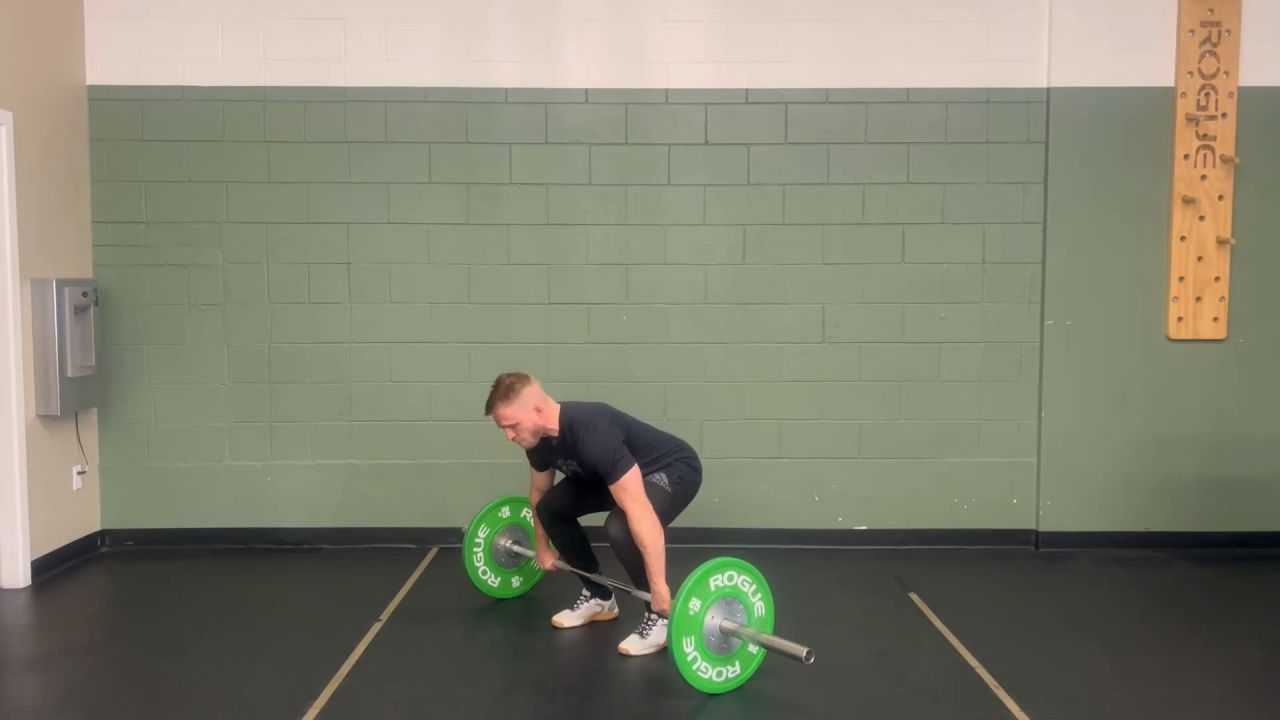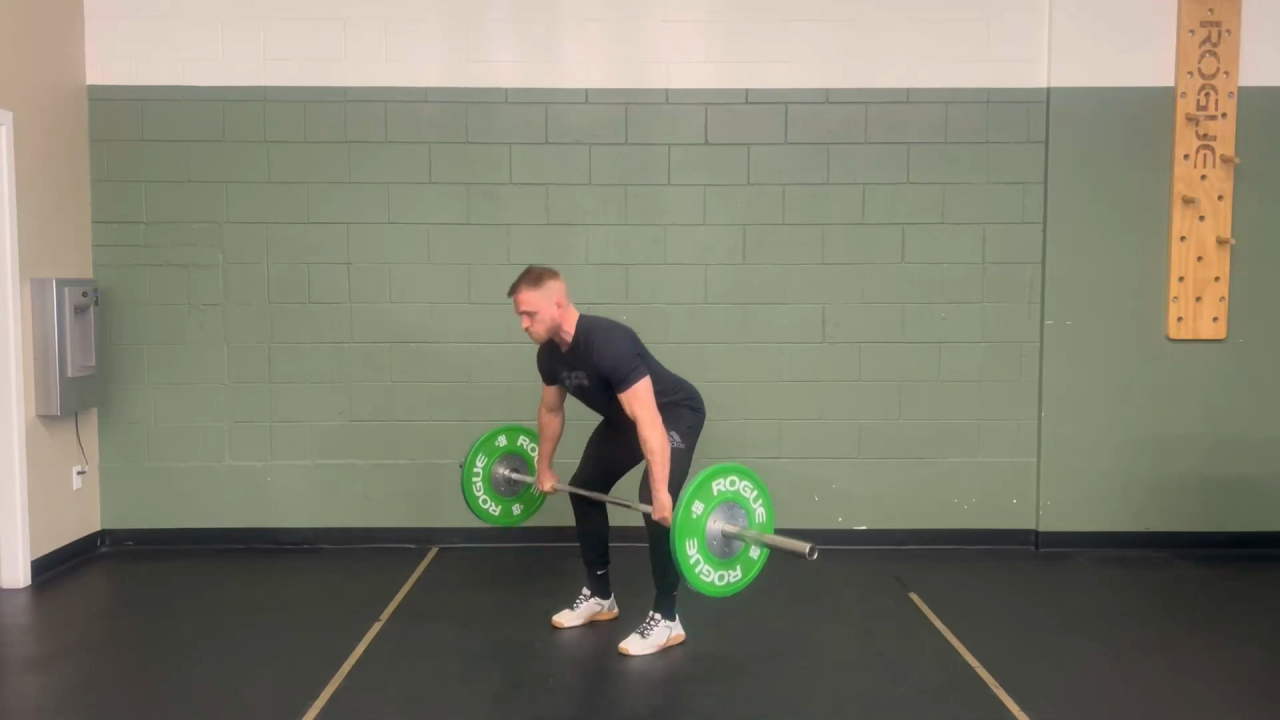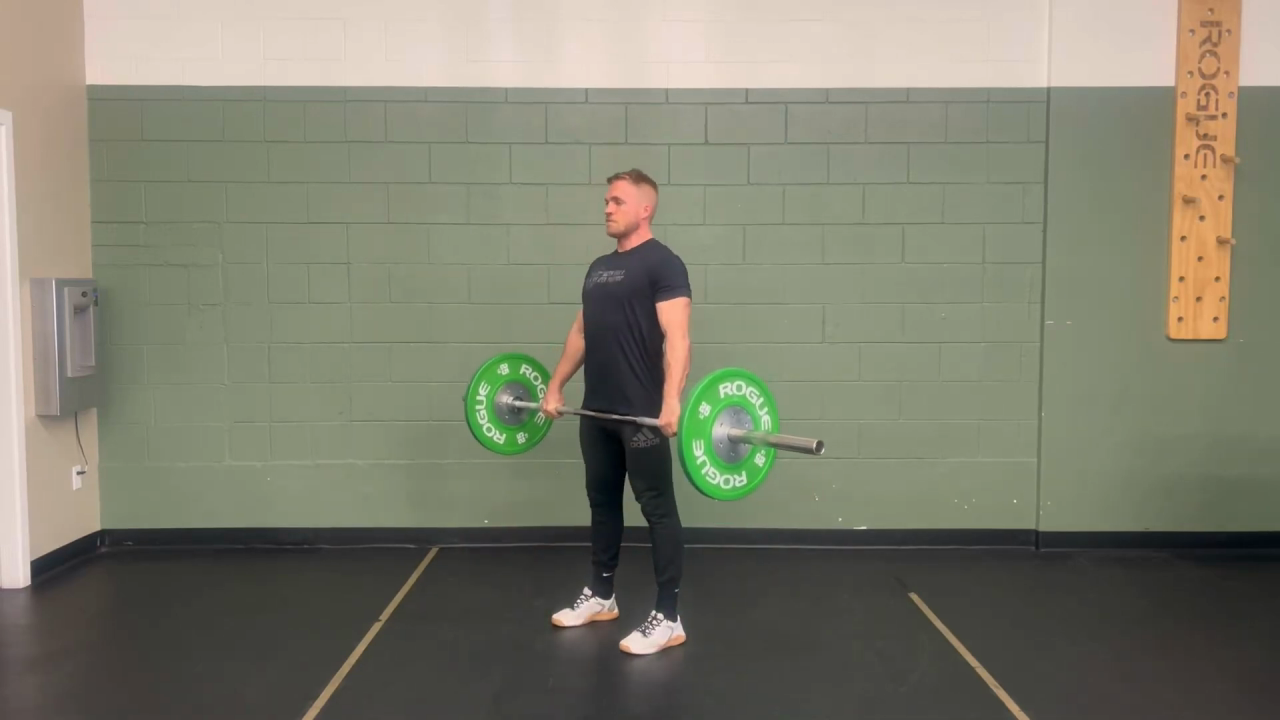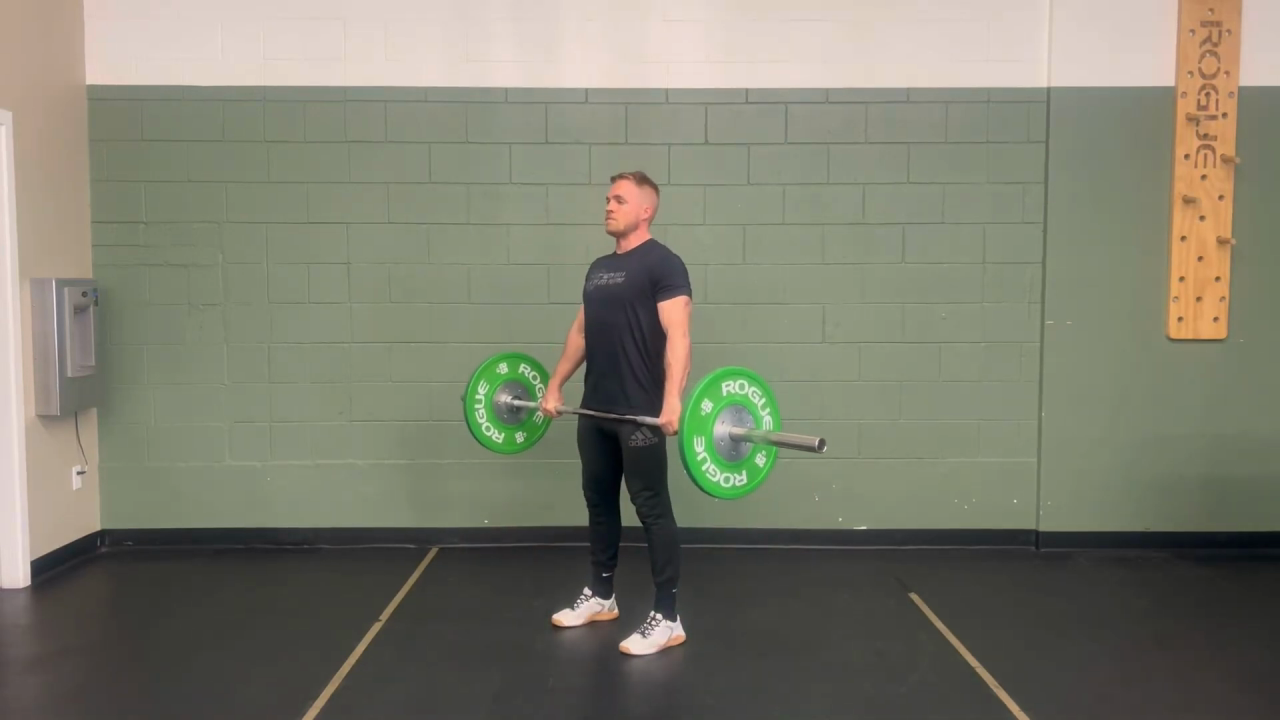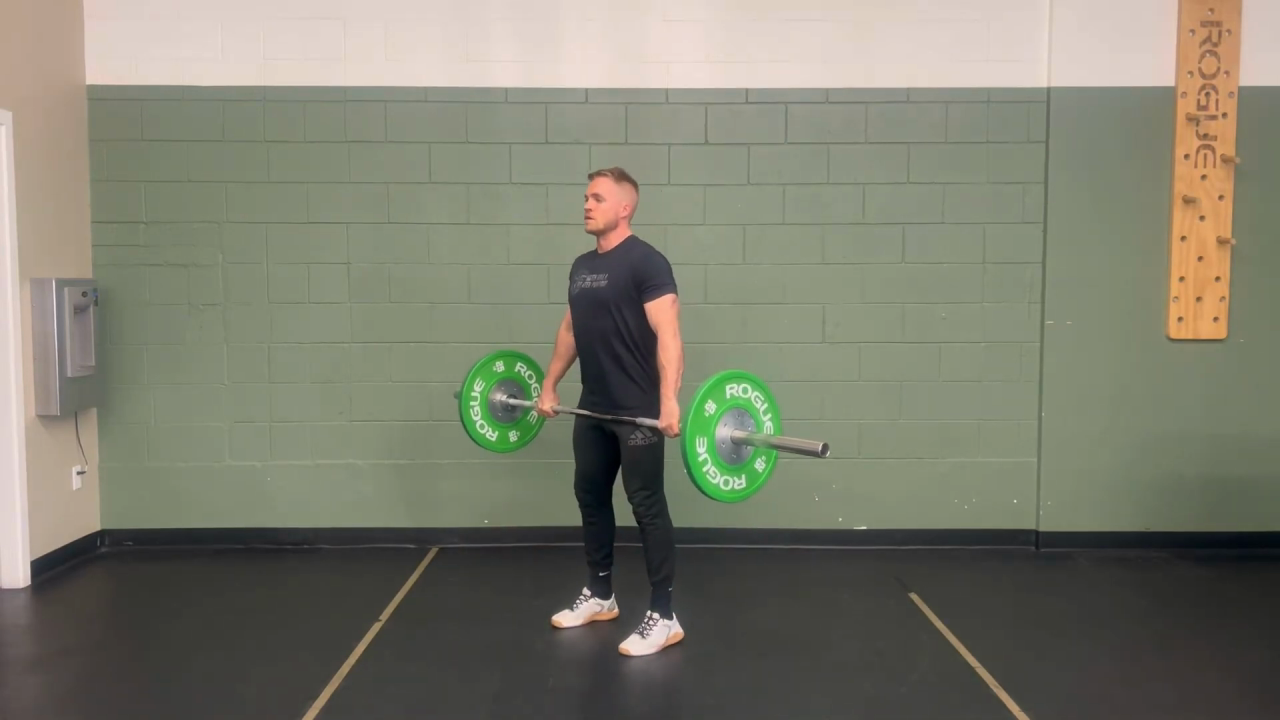
dt=0.5s
person 1, frame 1
left shoulder: (592, 434)
right shoulder: (540, 439)
left elbow: (639, 510)
right elbow: (540, 493)
left wrist: (659, 586)
right wrist: (542, 547)
left hip: (674, 469)
left knee: (619, 528)
right knee: (552, 508)
left ankle: (661, 617)
right ankle: (598, 597)
person 1, frame 2
left shoulder: (607, 342)
right shoulder: (550, 353)
left elbow: (649, 419)
right elbow: (550, 410)
left wrist: (661, 495)
right wrist: (544, 468)
left hip: (675, 412)
right hip: (622, 415)
left knee: (655, 506)
right knee: (583, 489)
left ankle: (666, 618)
right ankle: (599, 595)
person 1, frame 3
left shoulder: (662, 263)
right shoulder: (599, 267)
left elbow: (677, 337)
right elbow: (581, 332)
left wrist: (672, 402)
right wrist: (554, 387)
left hip: (641, 412)
right hip: (596, 408)
left knee: (657, 507)
right knee: (602, 501)
left ankle: (668, 618)
right ankle: (600, 595)
person 1, frame 4
left shoulder: (663, 264)
right shoulder: (599, 268)
left elbow: (677, 336)
right elbow: (581, 331)
left wrist: (672, 401)
right wrist: (554, 385)
left hip: (639, 412)
right hip: (595, 409)
left knee: (651, 508)
right knee: (599, 501)
left ankle: (667, 618)
right ankle: (600, 594)
person 1, frame 5
left shoulder: (645, 262)
right shoulder: (582, 266)
left elbow: (667, 334)
right elbow: (569, 330)
left wrist: (669, 401)
right wrist: (549, 385)
left hip: (638, 410)
right hip: (594, 407)
left knee: (646, 505)
right knee: (590, 497)
left ankle: (664, 617)
right ankle: (599, 596)
